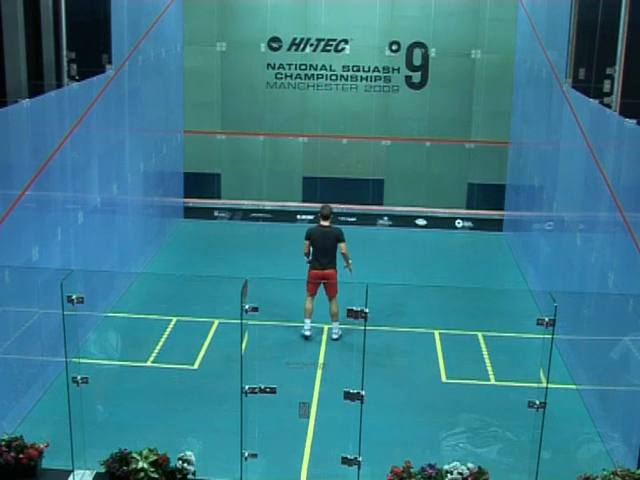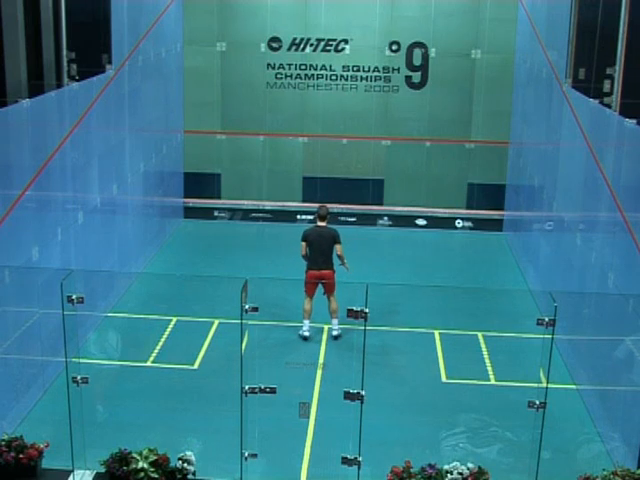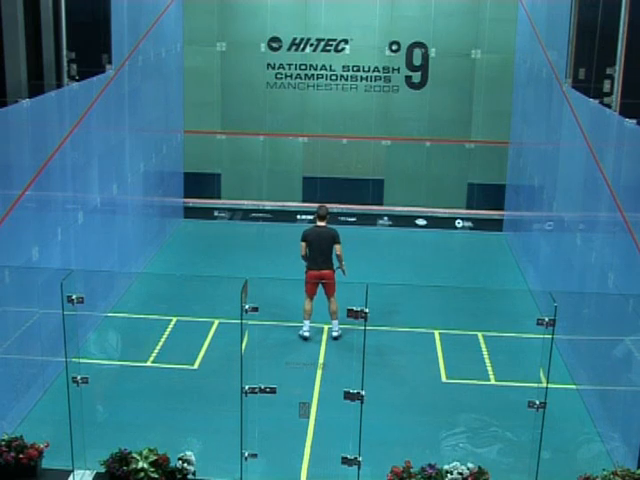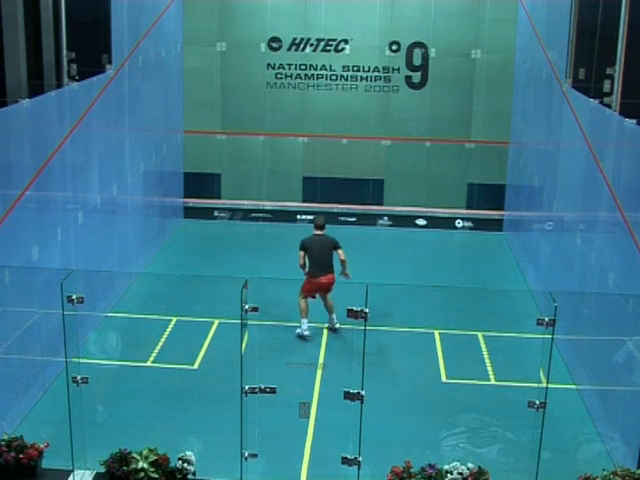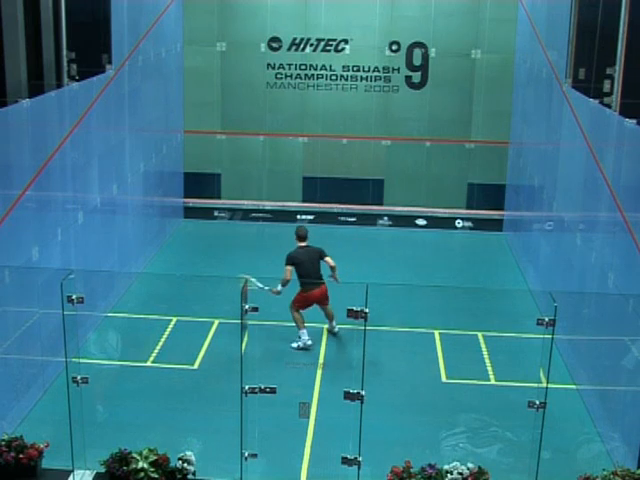
dt=0.3s
person 1, frame 1
left shoulder: (310, 231)
right shoulder: (337, 231)
left elbow: (306, 251)
right elbow: (344, 251)
right wrist: (349, 263)
left hip: (314, 270)
right hip: (330, 271)
left knee: (310, 298)
right knee: (332, 300)
left ankle: (307, 328)
right ankle: (335, 331)
person 1, frame 2
left shoulder: (307, 232)
right shoulder: (333, 232)
left elbow: (303, 253)
right elbow: (339, 252)
right wrist: (344, 262)
left hip: (312, 271)
right hip: (328, 271)
left knee: (308, 299)
right knee: (331, 298)
left ankle: (305, 329)
right ankle: (335, 329)
person 1, frame 3
left shoulder: (307, 232)
right shoulder: (333, 232)
left elbow: (303, 254)
right elbow: (338, 252)
right wrist: (342, 264)
left hip: (312, 271)
right hip: (328, 271)
left knee: (309, 299)
right knee: (331, 299)
left ankle: (306, 330)
right ankle: (335, 330)
person 1, frame 4
left shoulder: (305, 241)
right shoulder: (332, 240)
left elbow: (301, 263)
right elbow: (342, 258)
left wrist: (306, 271)
right wrist: (345, 270)
left hip: (314, 278)
right hip: (329, 277)
left knee: (302, 297)
right knee: (324, 296)
left ankle: (304, 328)
right ankle: (333, 322)
person 1, frame 5
left shoulder: (292, 255)
right shoulder: (318, 250)
left elbow: (287, 277)
right elbow: (333, 264)
left wrist: (279, 288)
right wrist: (334, 274)
left hip: (307, 292)
right hip: (322, 288)
left knee: (294, 309)
right knee: (325, 306)
left ankle: (305, 339)
right ankle: (333, 327)
